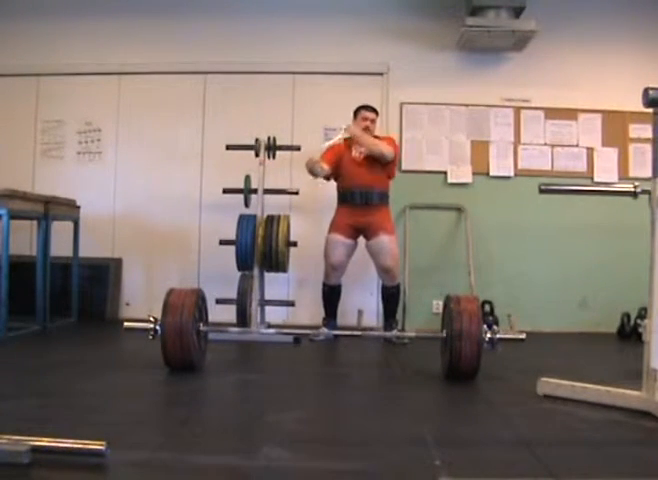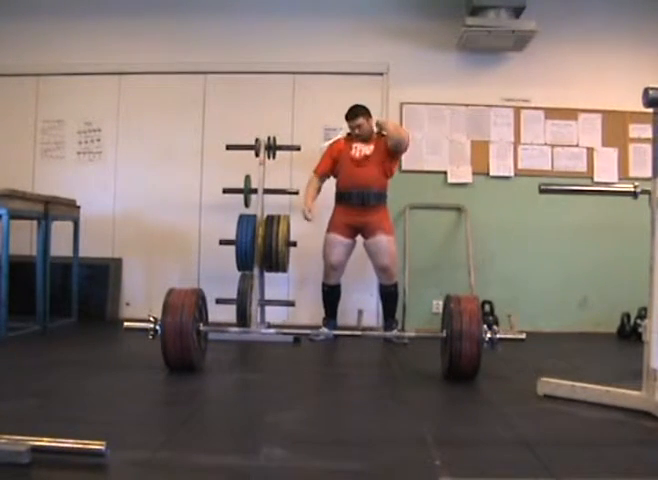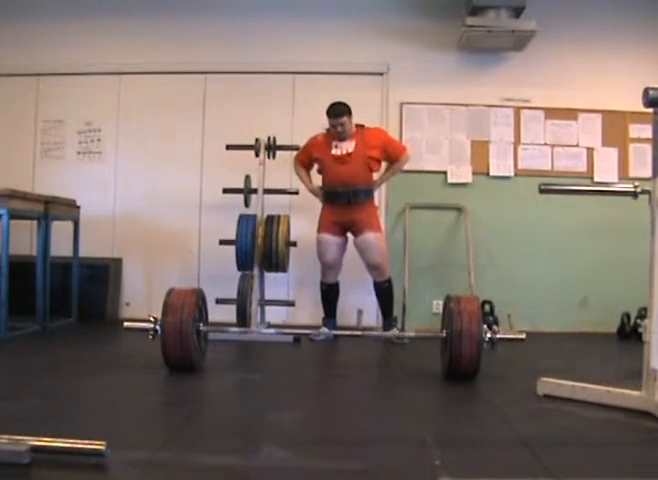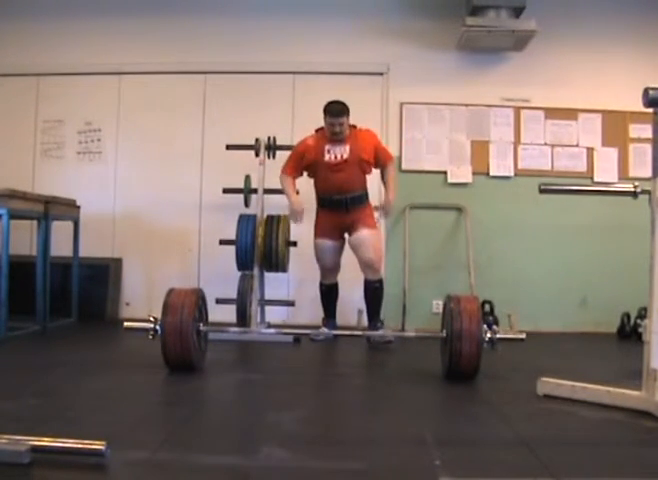
dt=0.5s
person 1, frame 1
left shoulder: (386, 143)
right shoulder: (338, 147)
left elbow: (386, 154)
right elbow: (320, 166)
left wrist: (357, 135)
right wrist: (315, 165)
left hip: (378, 215)
right hip: (345, 214)
left knee: (390, 271)
right knee: (332, 269)
left ankle: (391, 326)
right ankle: (329, 324)
person 1, frame 2
left shoulder: (386, 144)
right shoulder: (339, 146)
left elbow: (402, 139)
right elbow: (317, 176)
left wrist: (384, 126)
right wrist: (309, 202)
left hip: (376, 214)
right hip: (343, 213)
left knee: (388, 270)
right knee: (331, 268)
left ankle: (391, 326)
right ankle: (329, 324)
person 1, frame 3
left shoulder: (374, 137)
right shoulder: (318, 142)
left elbow: (402, 155)
right elbow: (299, 162)
left wrist: (381, 180)
right wrist: (310, 186)
left hip: (363, 210)
right hip: (331, 212)
left knee: (379, 267)
right knee: (328, 268)
left ankle: (390, 324)
right ankle: (329, 324)
person 1, frame 4
left shoulder: (367, 138)
right shoulder: (309, 145)
left elbow: (387, 163)
right elbow: (287, 173)
left wrist: (390, 194)
right wrist: (293, 198)
left hip: (360, 211)
right hip: (327, 214)
left knee: (372, 264)
right knee: (328, 271)
left ankle: (376, 324)
right ankle: (329, 324)
